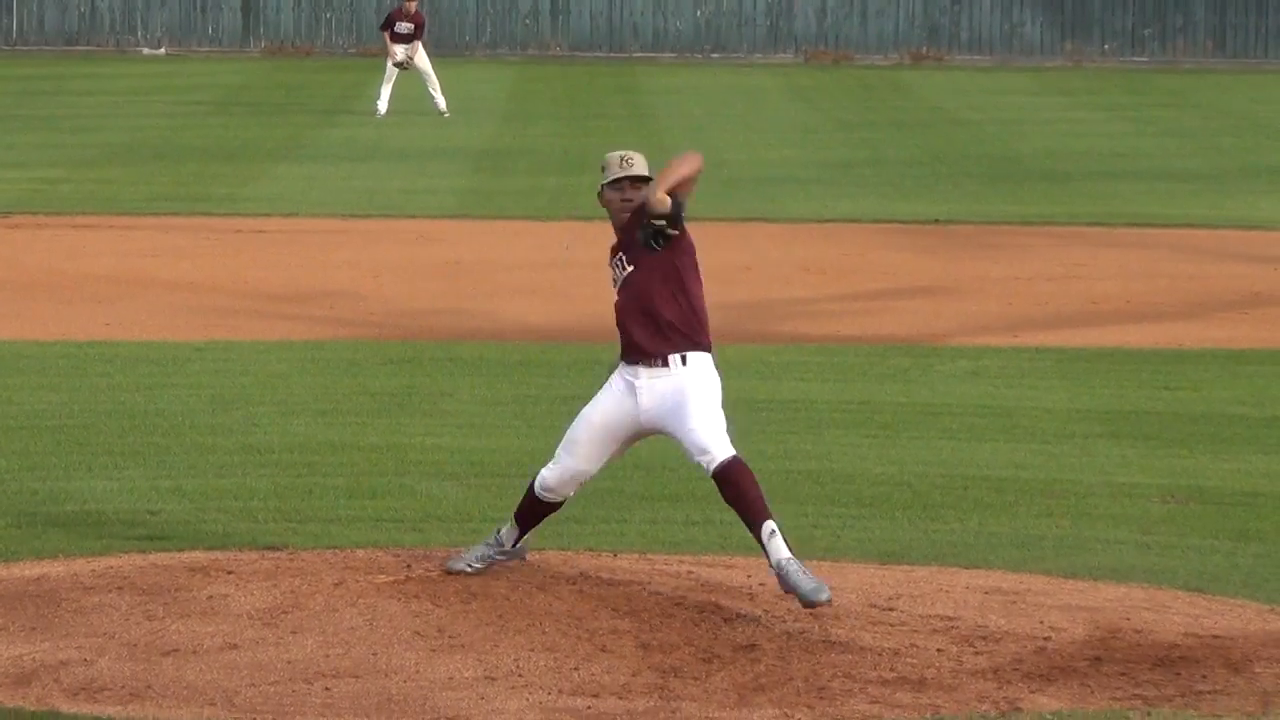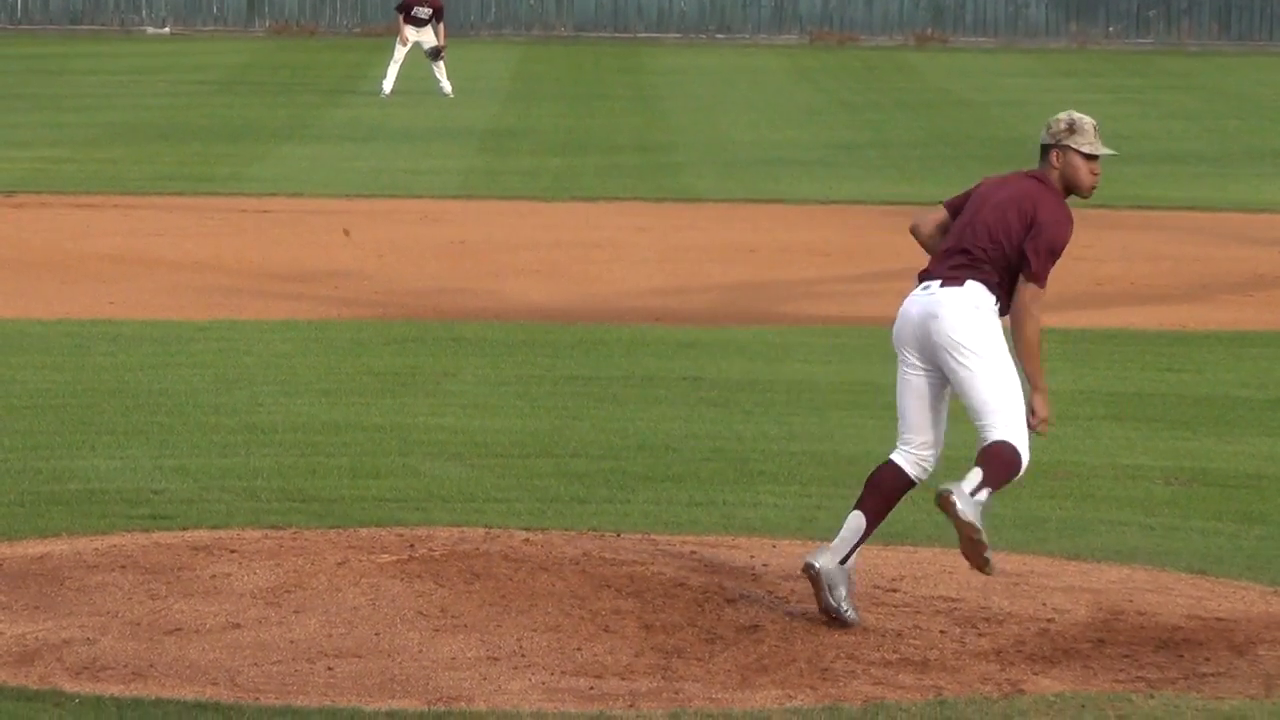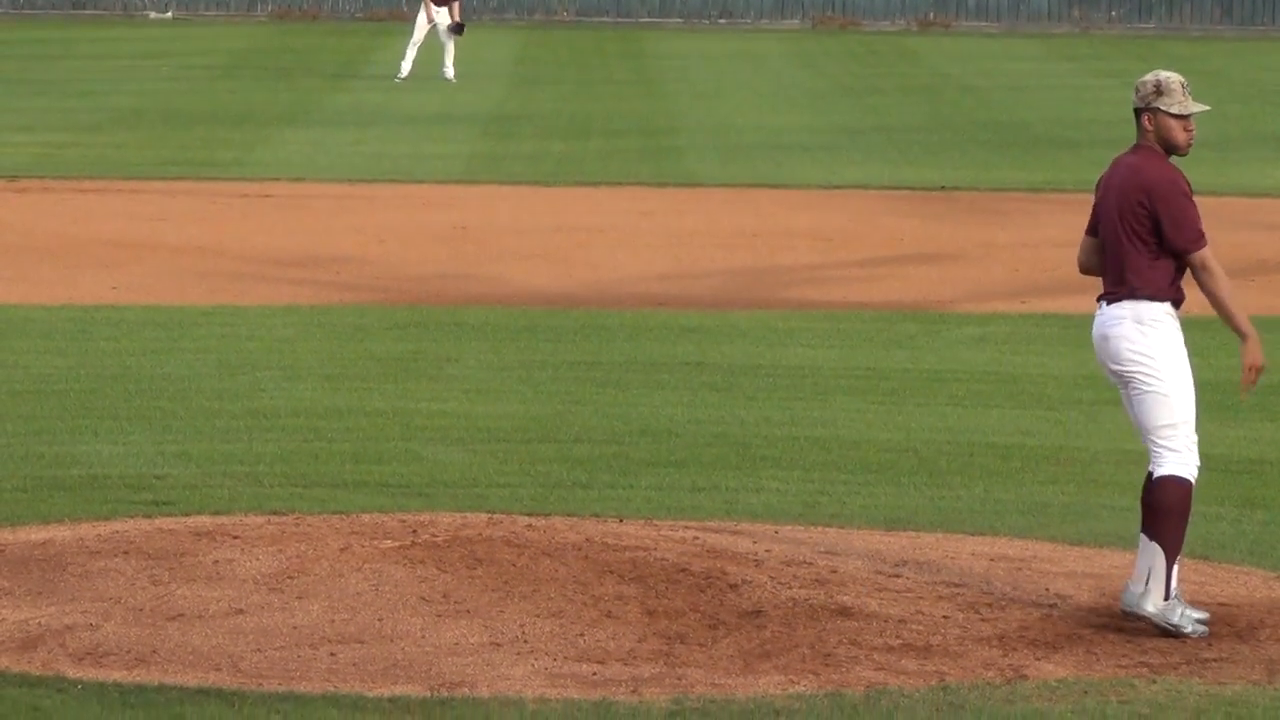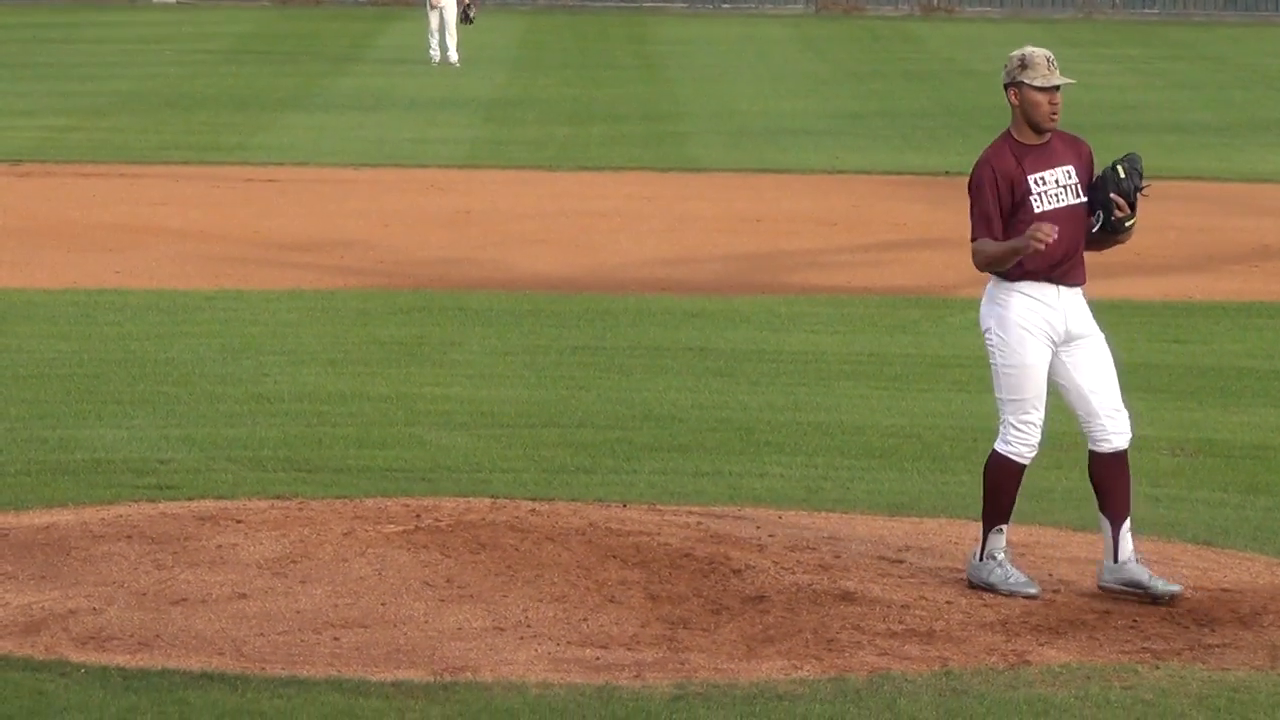
dt=0.7s
person 1, frame 1
left shoulder: (660, 225)
right shoulder: (622, 252)
left elbow: (693, 162)
left wrist: (656, 195)
left hip: (687, 378)
right hip: (629, 381)
left knee: (714, 450)
right knee: (559, 476)
left ankle: (782, 562)
right ankle: (505, 543)
person 1, frame 2
left shoulder: (996, 185)
right shoulder: (1050, 213)
left elbow: (922, 226)
right elbow: (1024, 309)
right wrist: (1035, 390)
left hip: (916, 311)
right hip: (964, 312)
left knee: (915, 454)
right knee: (1009, 440)
left ankle: (834, 561)
right ankle: (967, 497)
person 1, frame 3
left shoulder: (1115, 174)
right shoulder: (1164, 179)
left elbow: (1087, 259)
right elbow: (1205, 266)
left wrist: (1142, 251)
right wrist: (1249, 336)
left hip: (1113, 324)
right hip: (1146, 327)
left knee: (1167, 457)
right knee: (1179, 460)
left ankle: (1145, 586)
right ankle: (1160, 595)
person 1, frame 4
left shoulder: (1076, 151)
right shoulder: (993, 165)
left elbow: (1088, 238)
right elbow: (984, 254)
left wrist: (1120, 222)
right wrist: (1019, 244)
left hip: (1074, 306)
right hip: (1020, 307)
left knee: (1111, 428)
right knee: (1020, 435)
left ankle: (1121, 562)
right ankle: (990, 558)
